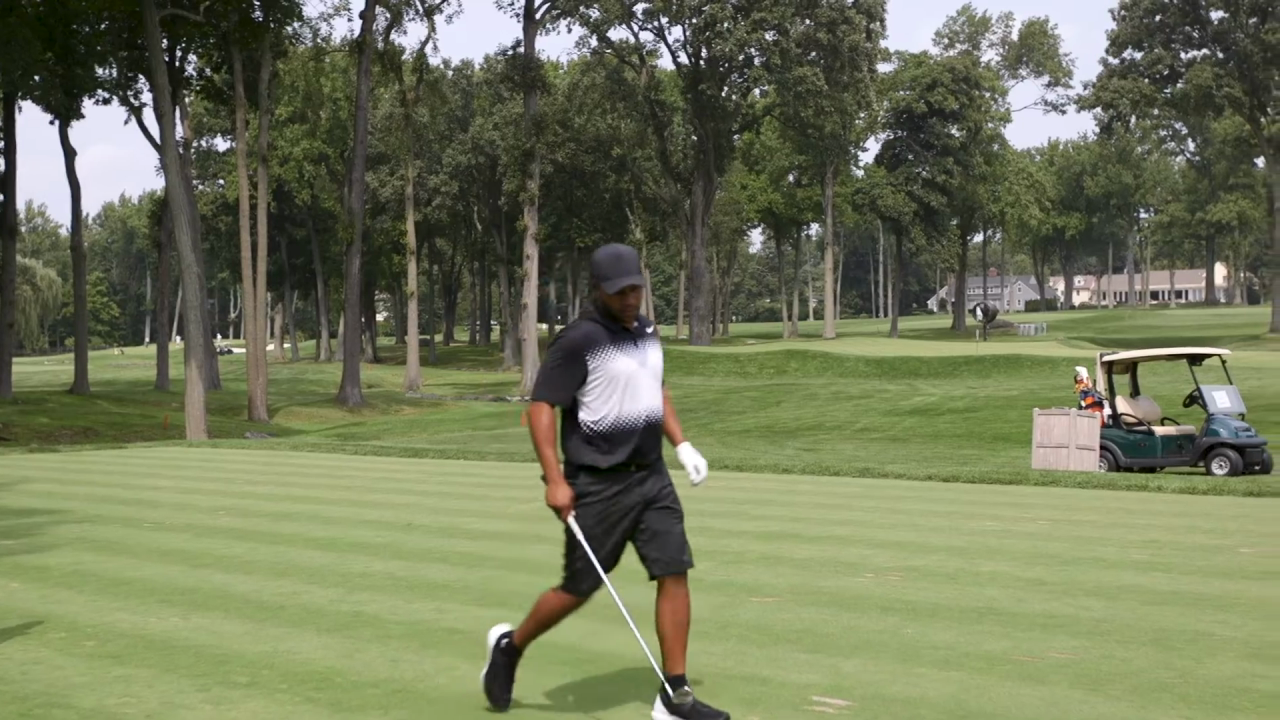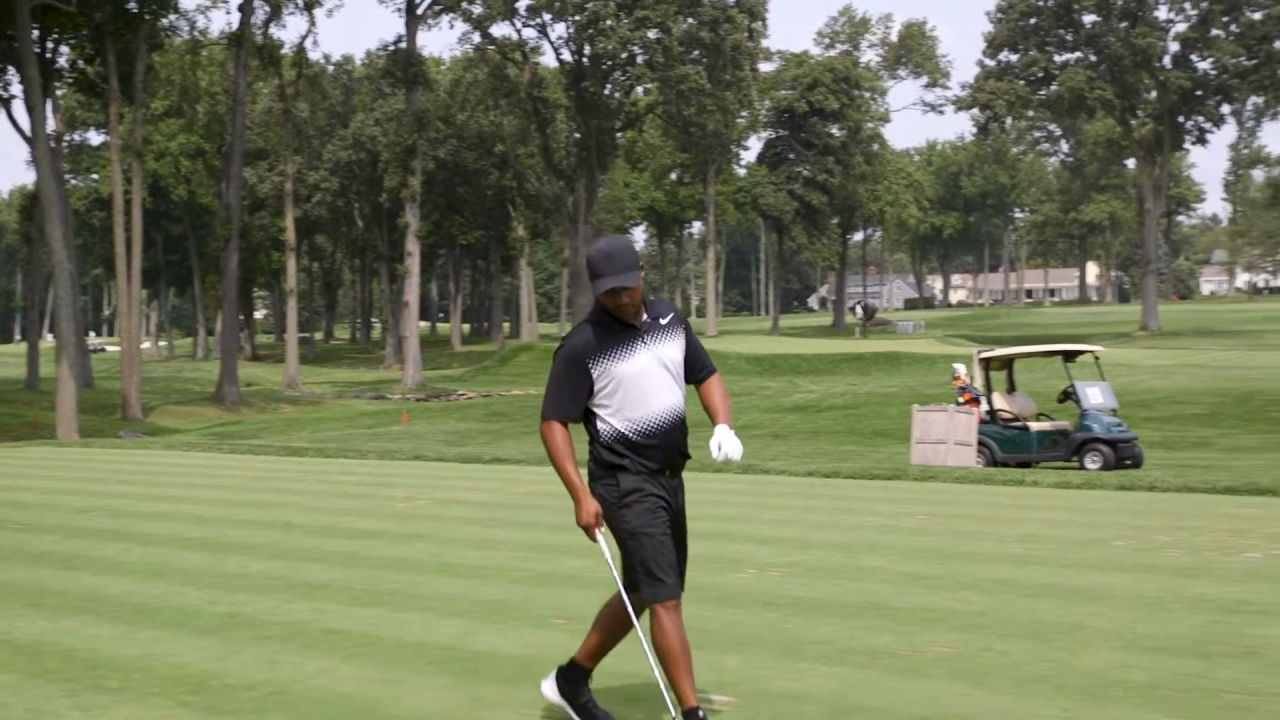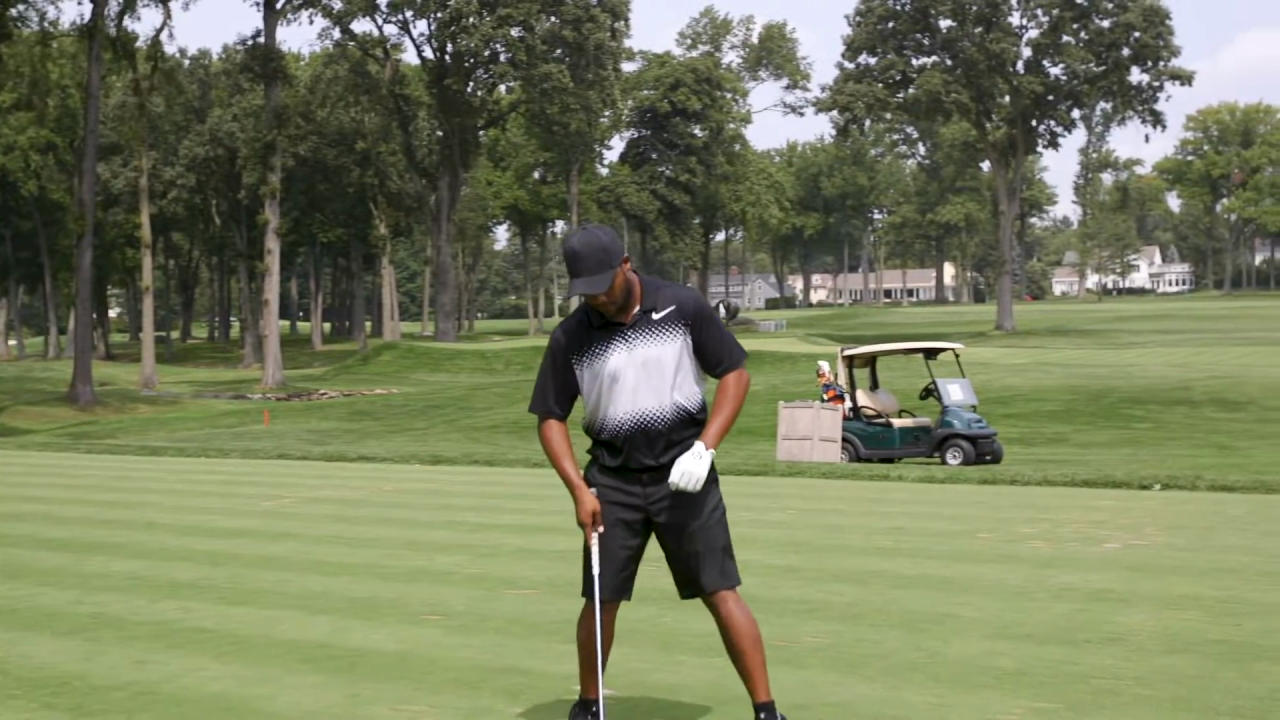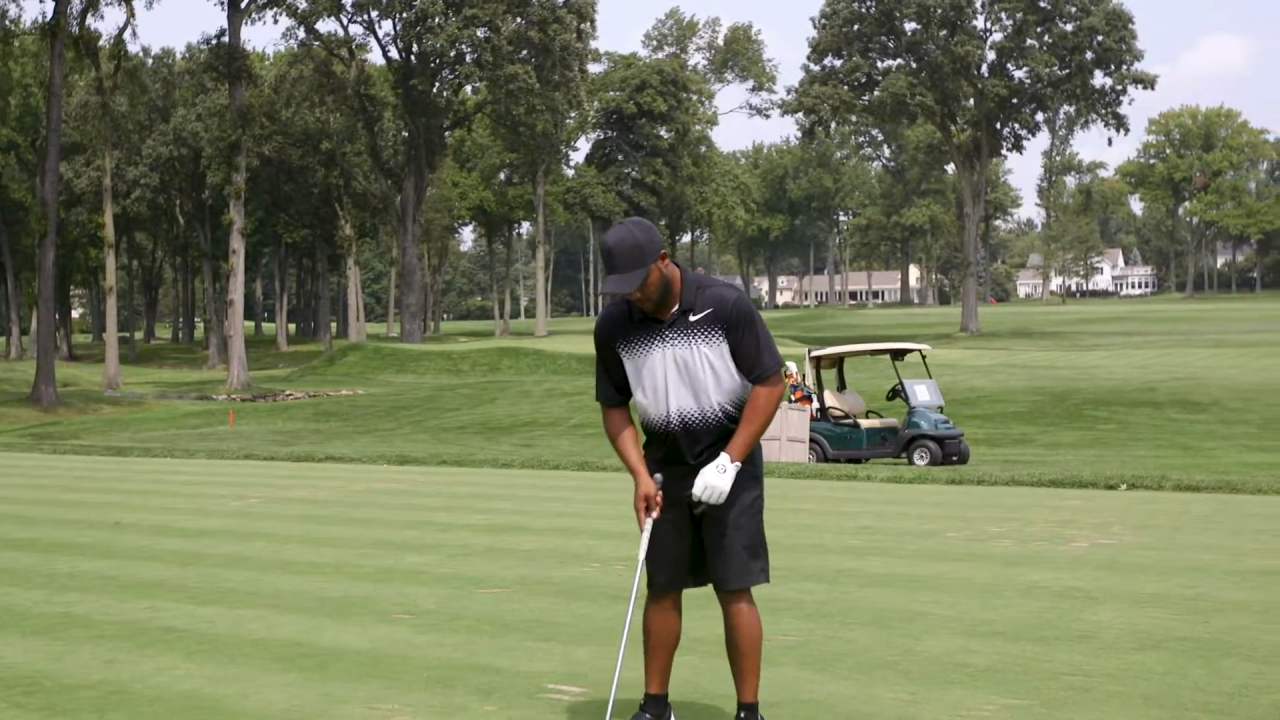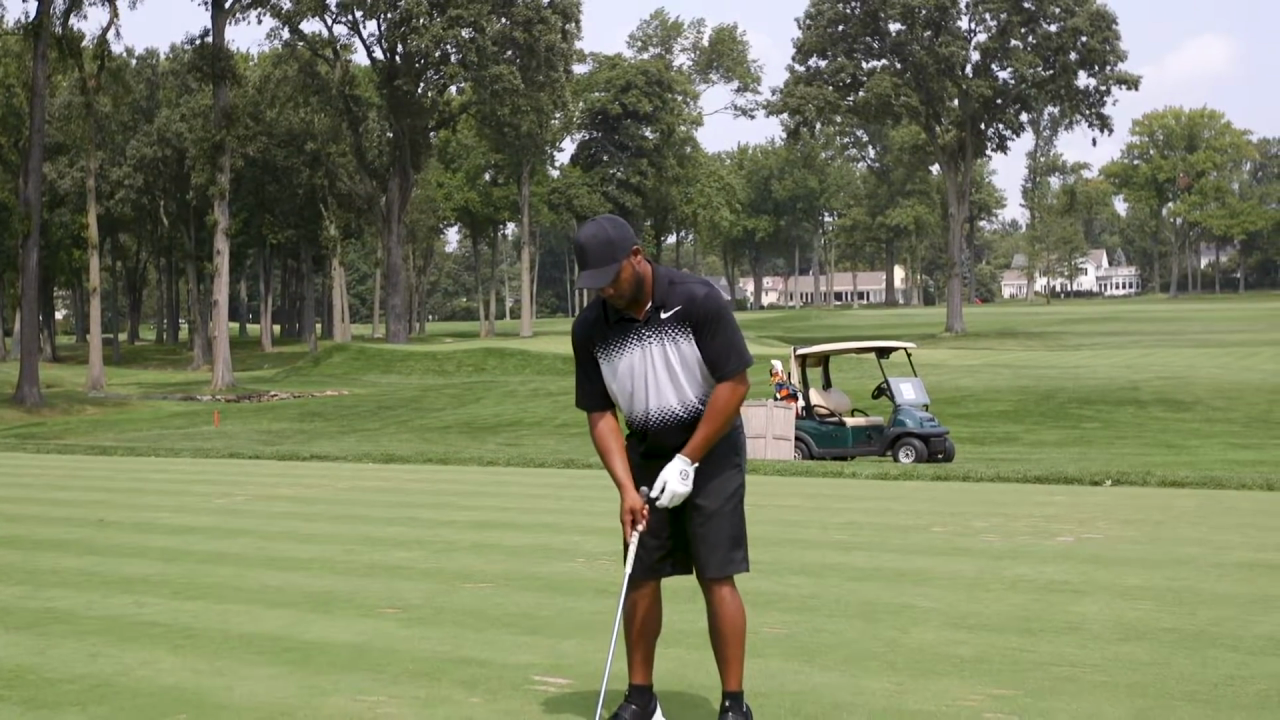
dt=1s
person 1, frame 1
left shoulder: (647, 331)
right shoulder: (579, 339)
right elbow: (541, 406)
left wrist: (681, 444)
right wrist: (555, 479)
left hip: (651, 477)
right hip: (597, 483)
left knee: (675, 576)
right knee: (579, 589)
right ankle: (509, 646)
person 1, frame 2
left shoulder: (669, 318)
right shoulder: (582, 345)
left elbow: (706, 376)
right elbow: (553, 423)
left wrist: (723, 426)
right wrist: (580, 495)
left hip: (669, 478)
right hip: (625, 484)
left knee: (640, 594)
right knee: (665, 599)
left ankle: (570, 680)
person 1, frame 3
left shoulder: (684, 306)
right shoulder: (570, 337)
left elbow: (734, 373)
right elbow: (551, 418)
left wrist: (704, 448)
right wrist: (579, 489)
left hip: (683, 473)
right hip: (614, 479)
left knee: (720, 591)
right knee: (603, 599)
person 1, frame 4
left shoulder: (726, 305)
right shoulder: (613, 326)
left elbow: (770, 383)
right elbow: (614, 407)
left wrist: (729, 462)
right wrist: (641, 475)
left hip: (727, 464)
right hip: (664, 468)
left knee: (733, 589)
right knee: (662, 590)
person 1, frame 5
left shoulder: (697, 299)
right shoulder: (590, 327)
left elbow: (734, 383)
right elbow: (600, 413)
left wrist: (687, 460)
right wrist: (626, 489)
left hip: (710, 448)
right hip: (645, 454)
left knee: (717, 577)
right knee: (640, 578)
